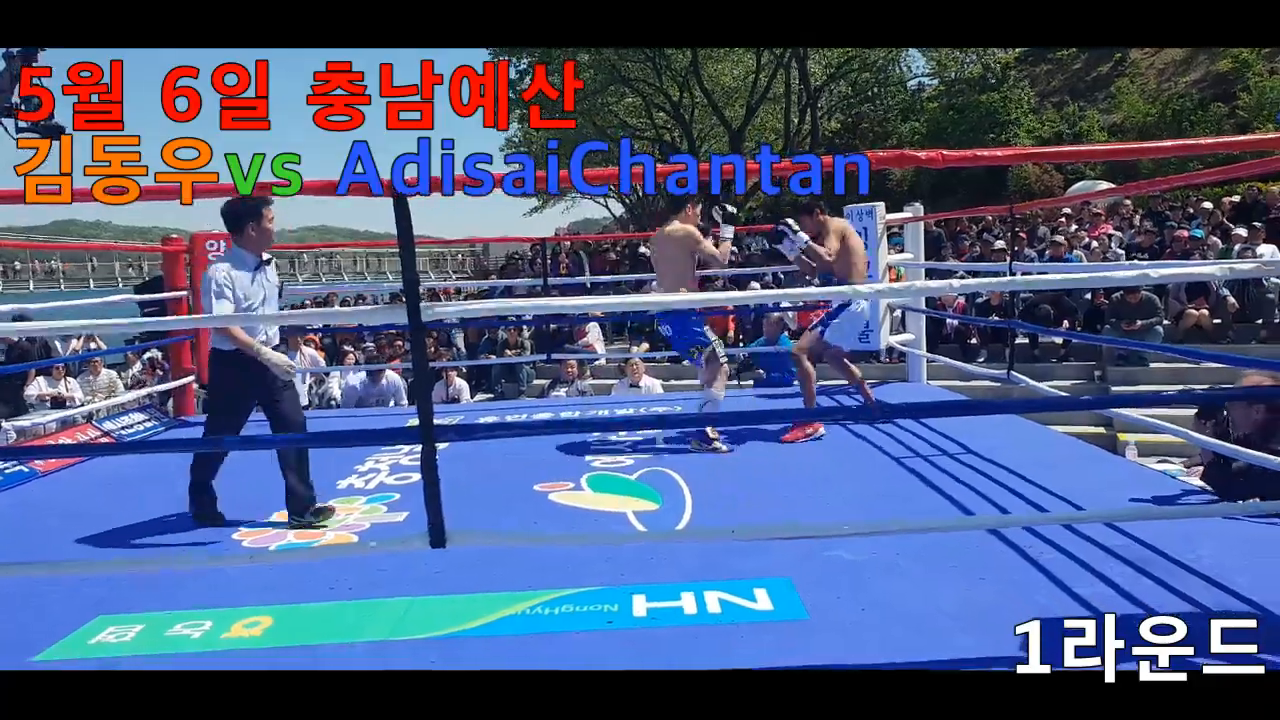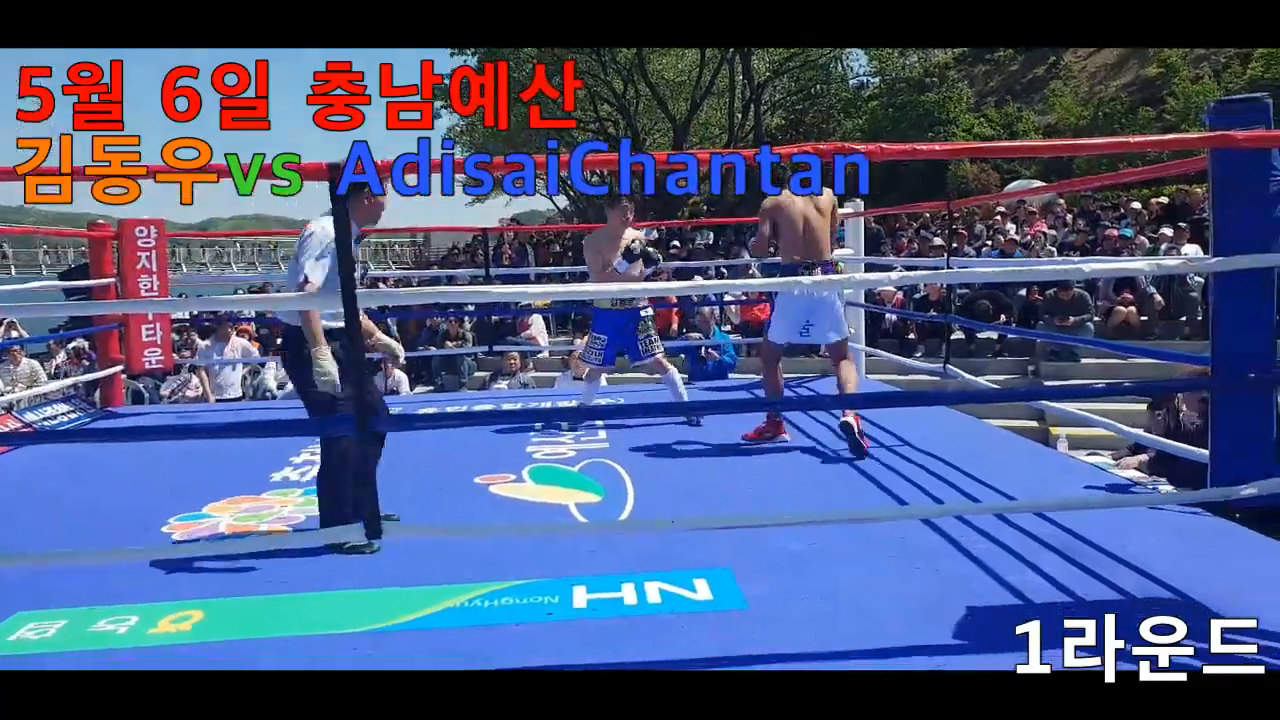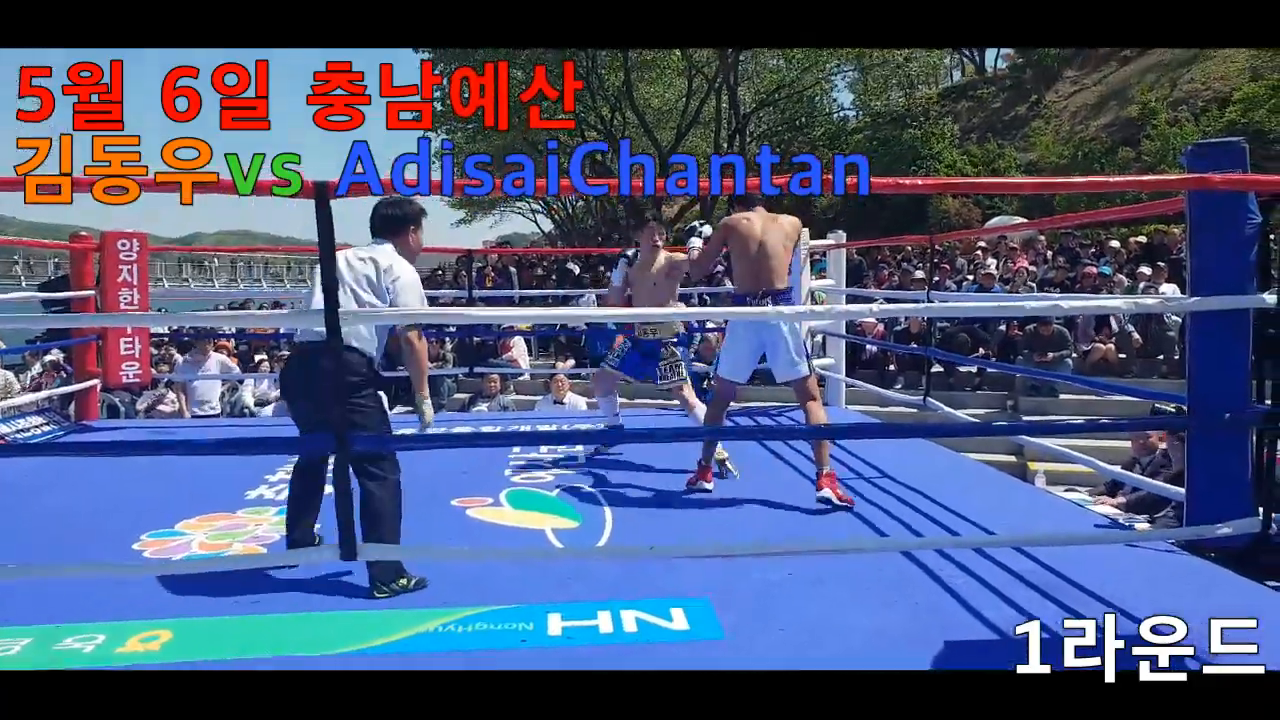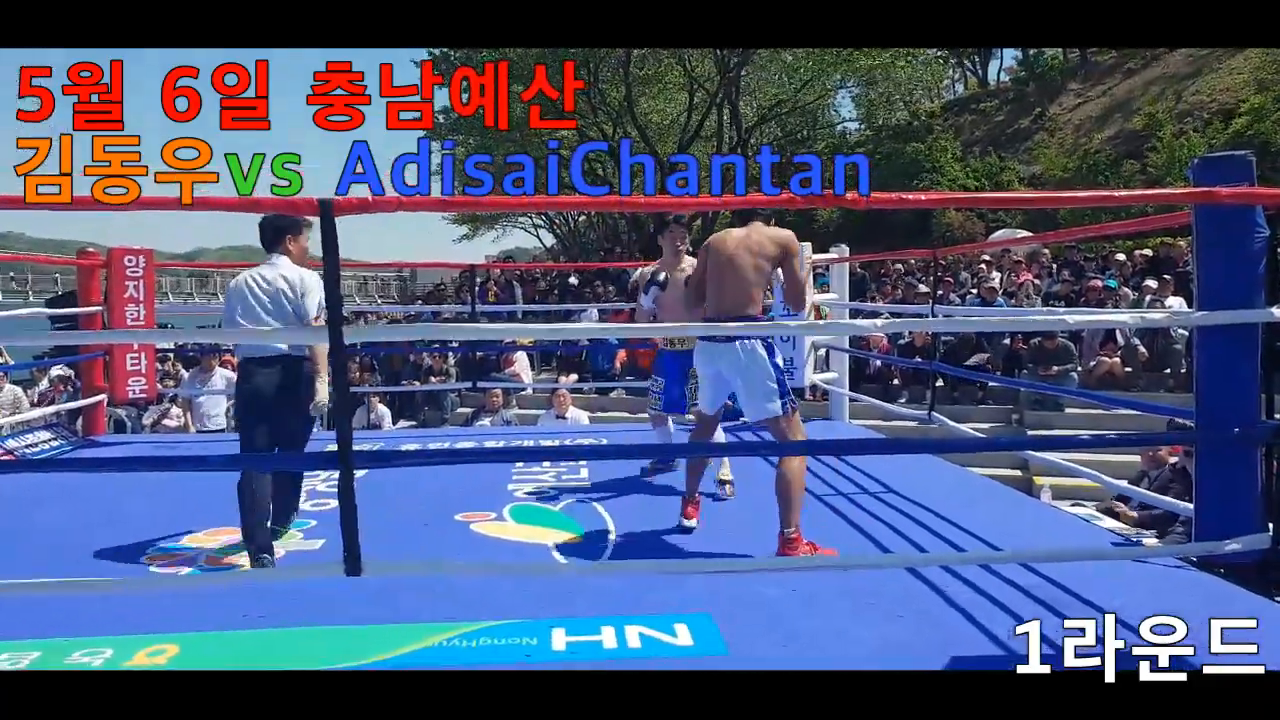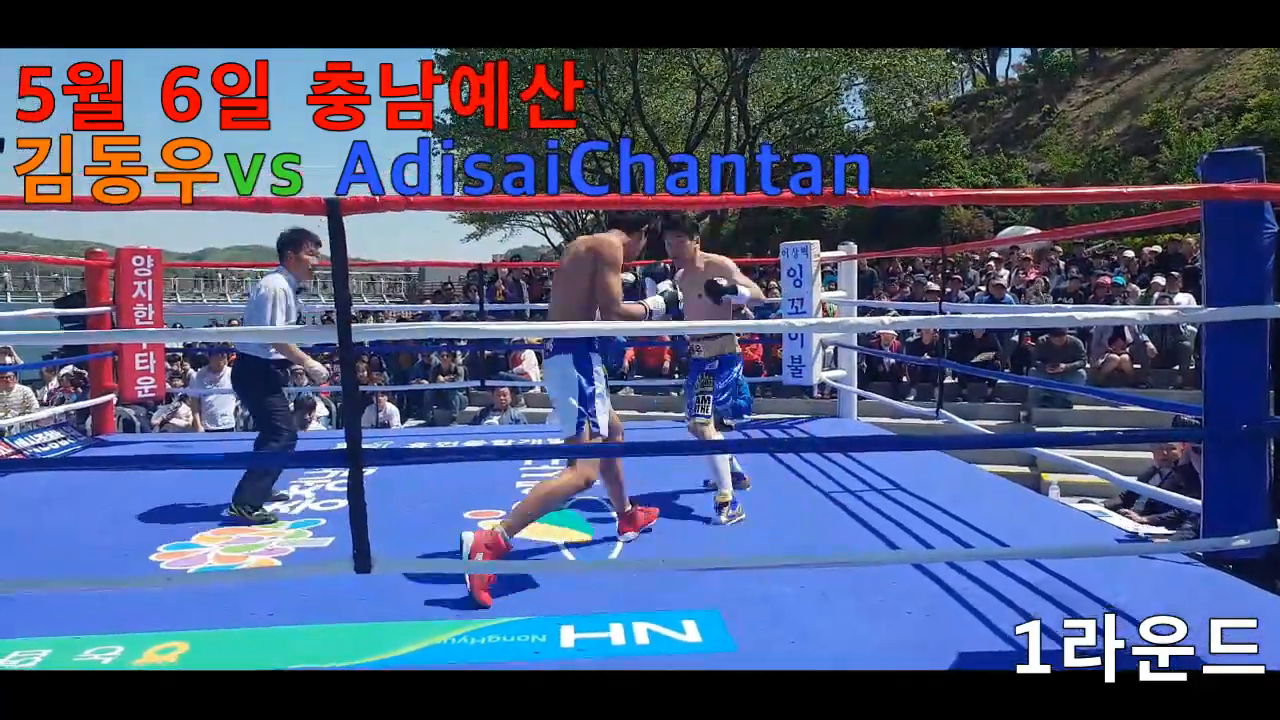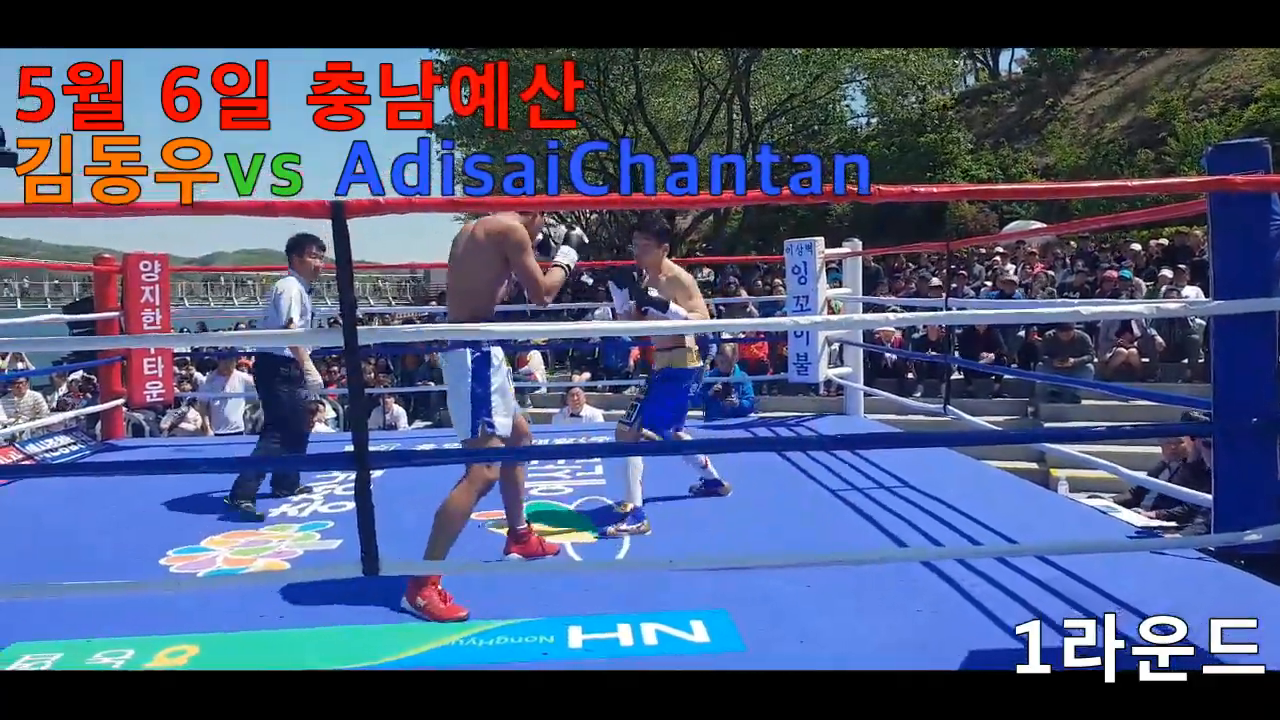
dt=0.7s
person 1, frame 1
left shoulder: (268, 263)
right shoulder: (221, 273)
right elbow: (224, 325)
right wrist: (264, 355)
left hip: (274, 362)
right hip: (233, 364)
left knee: (294, 429)
right knee: (220, 436)
left ankle: (303, 508)
right ankle: (201, 500)
person 1, frame 2
left shoulder: (345, 238)
right shoulder: (326, 233)
right elbow: (306, 294)
left wrist: (379, 339)
right wrist: (320, 353)
left hip: (337, 344)
right hip: (310, 349)
left knee: (374, 417)
right knee: (342, 435)
left ankle: (363, 510)
right ankle: (340, 527)
person 1, frame 3
left shoulder: (337, 260)
right shoulder: (399, 270)
left elbow: (306, 321)
right elbow: (411, 337)
right wrist: (422, 397)
left hip: (305, 365)
right hip: (348, 368)
left knee: (314, 452)
right knee: (380, 469)
left ankle: (300, 534)
right ankle: (388, 575)
person 1, frame 4
left shoulder: (239, 283)
right shoulder: (306, 279)
right elbow: (316, 331)
right wrist: (322, 379)
left hip: (253, 376)
right hip: (293, 373)
left knee: (255, 465)
right knee: (291, 454)
left ankle: (260, 549)
right ankle: (280, 521)
person 1, frame 5
left shoulder: (285, 286)
right shoulder: (277, 287)
right elbow: (274, 337)
left wrist: (301, 363)
right wrist: (308, 363)
left hip: (263, 370)
right hip: (258, 372)
left knee: (272, 433)
right knee: (282, 437)
left ankle: (257, 490)
right ankle: (245, 501)
person 1, frame 6
left shoulder: (300, 289)
right shoulder: (290, 287)
right elbow: (289, 331)
left wrist: (303, 368)
right wrist: (309, 368)
left hip: (284, 369)
right hip: (277, 369)
left knee: (299, 427)
right knee: (277, 433)
left ankle: (286, 483)
right ankle: (242, 493)
person 2, frame 1
left shoulder: (832, 225)
right shoulder: (833, 233)
left elbow: (827, 261)
right elbow: (814, 272)
left wrist: (801, 237)
right wrist: (791, 248)
left hip: (850, 302)
right hip: (857, 302)
left knee: (800, 353)
right knee: (835, 358)
left ankle: (811, 422)
right ankle: (870, 406)
person 2, frame 2
left shoulder: (772, 204)
right shoulder: (827, 196)
left elbow: (759, 248)
left hip: (793, 285)
right hip: (825, 282)
left knee: (769, 356)
right knee: (841, 356)
left ankle: (774, 424)
right ankle: (849, 416)
person 2, frame 3
left shoulder: (732, 224)
right shoulder: (792, 224)
left elbow: (698, 271)
left hip: (744, 316)
right hip: (781, 314)
left knee: (720, 396)
right knee: (809, 398)
left ankle: (704, 472)
right ankle: (825, 480)
person 2, frame 4
left shoulder: (714, 242)
right shoulder: (783, 238)
left elbow: (694, 301)
right elbow: (798, 303)
left hip: (708, 343)
right hip: (747, 343)
left knee: (705, 424)
right knee: (793, 441)
left ankle: (690, 505)
right ankle: (790, 542)
person 2, frame 5
left shoulder: (578, 246)
right shoulder: (608, 246)
right elbow: (613, 313)
left wrist: (621, 283)
right wrist: (653, 307)
left hip: (566, 355)
right hip: (576, 358)
left knee: (612, 435)
right knee: (584, 470)
left ankle: (628, 518)
right ankle: (488, 544)
person 2, frame 6
left shoulder: (473, 229)
right shoulder: (510, 229)
right elbow: (541, 294)
left wrist: (532, 252)
right wrist: (568, 253)
left hip: (477, 349)
right hip: (476, 351)
left knee: (518, 437)
right knee: (482, 472)
left ankle: (519, 537)
right ankle: (423, 584)
person 3, frame 1
left shoulder: (659, 236)
right shoulder: (686, 232)
right elbow: (719, 261)
right wrist: (727, 229)
left hip: (673, 312)
right hip: (680, 314)
left knee: (712, 364)
right knee: (719, 368)
right ankle: (704, 435)
person 3, frame 2
left shoulder: (638, 237)
right shoulder: (593, 241)
right elbow: (598, 280)
left wrist: (651, 264)
right wrist: (622, 264)
left hip: (637, 308)
right hip: (606, 311)
left knee: (658, 361)
right knee: (597, 368)
person 3, frame 3
left shoulder: (673, 261)
right shoulder: (630, 264)
right elbow: (613, 301)
left wrist: (696, 241)
right wrist: (619, 269)
left hip: (669, 337)
right hip: (638, 336)
left knee: (684, 394)
right knee: (601, 379)
left ankle: (718, 453)
right ankle: (614, 429)
person 3, frame 4
right shoulder: (648, 275)
right elbow: (641, 320)
right wrist: (649, 292)
left hip: (696, 349)
right hip: (667, 352)
right knee: (657, 413)
left ankle: (724, 474)
right ankle: (667, 457)
person 3, frame 5
left shoulder: (719, 265)
right shoulder: (678, 276)
left elbow: (759, 296)
left wrist: (731, 291)
left hip: (723, 355)
right hip: (698, 356)
left knee: (702, 424)
right knee: (700, 423)
left ankle: (730, 502)
right ankle: (734, 474)
person 3, frame 6
left shoulder: (678, 279)
right shoulder: (648, 281)
left elbow: (703, 322)
left wrist: (664, 307)
right wrist: (620, 292)
left hip: (678, 368)
right hip: (665, 367)
left knee: (628, 432)
right knee: (668, 431)
left ankle: (634, 515)
right ankle: (713, 480)
